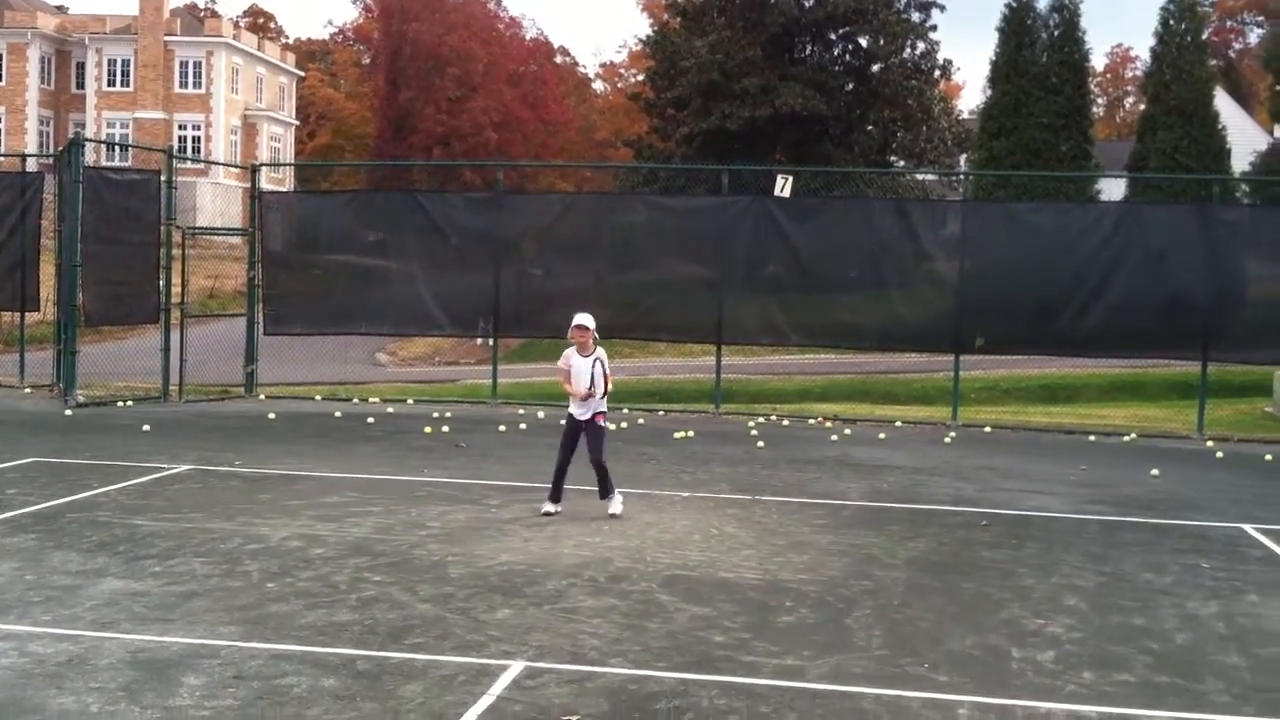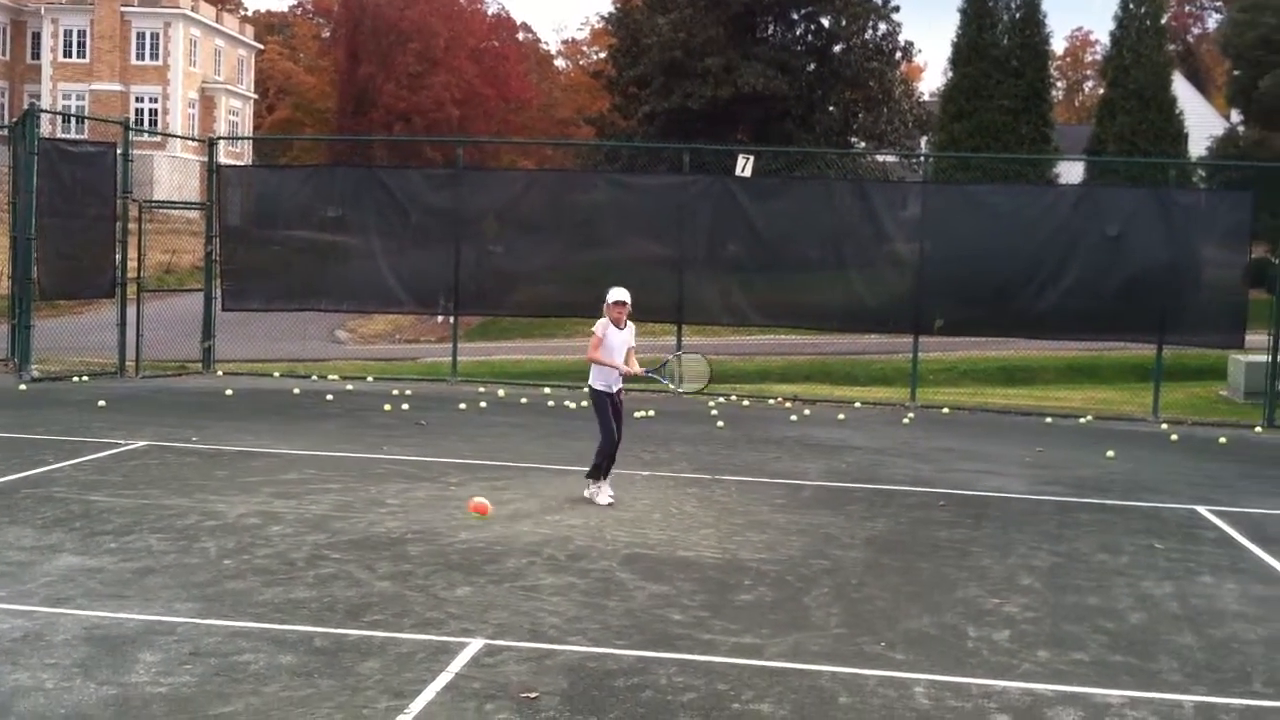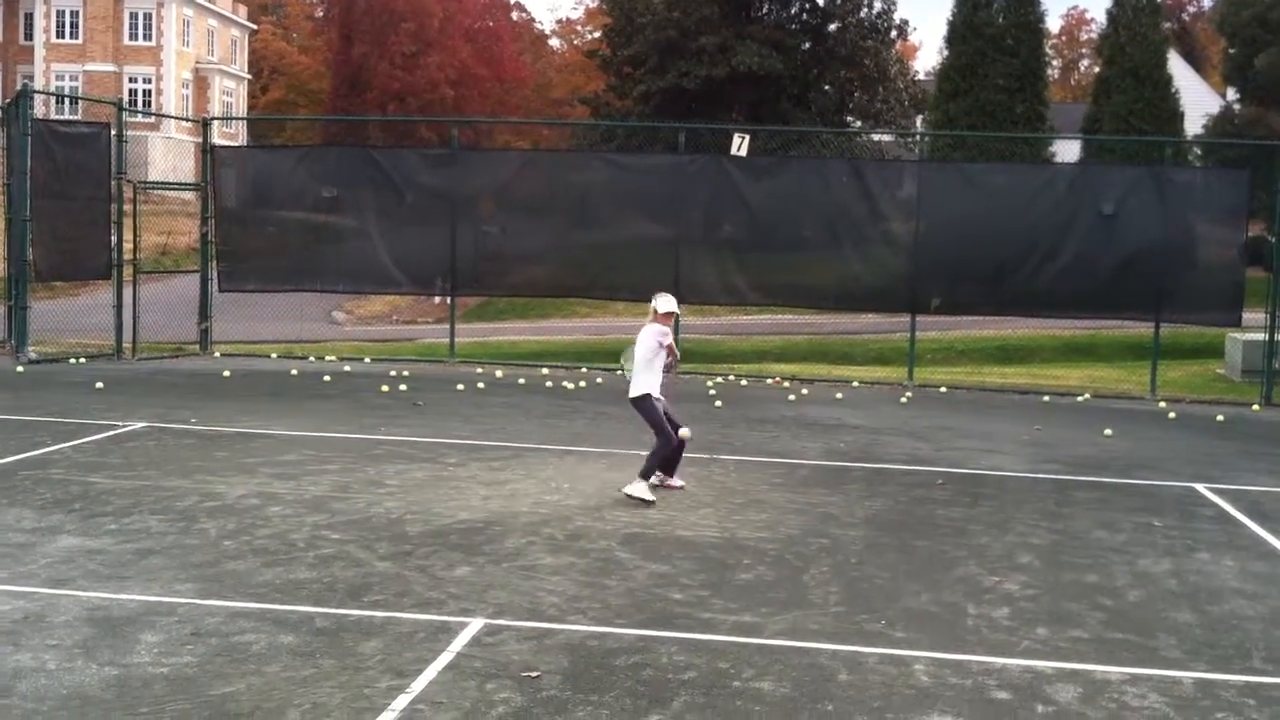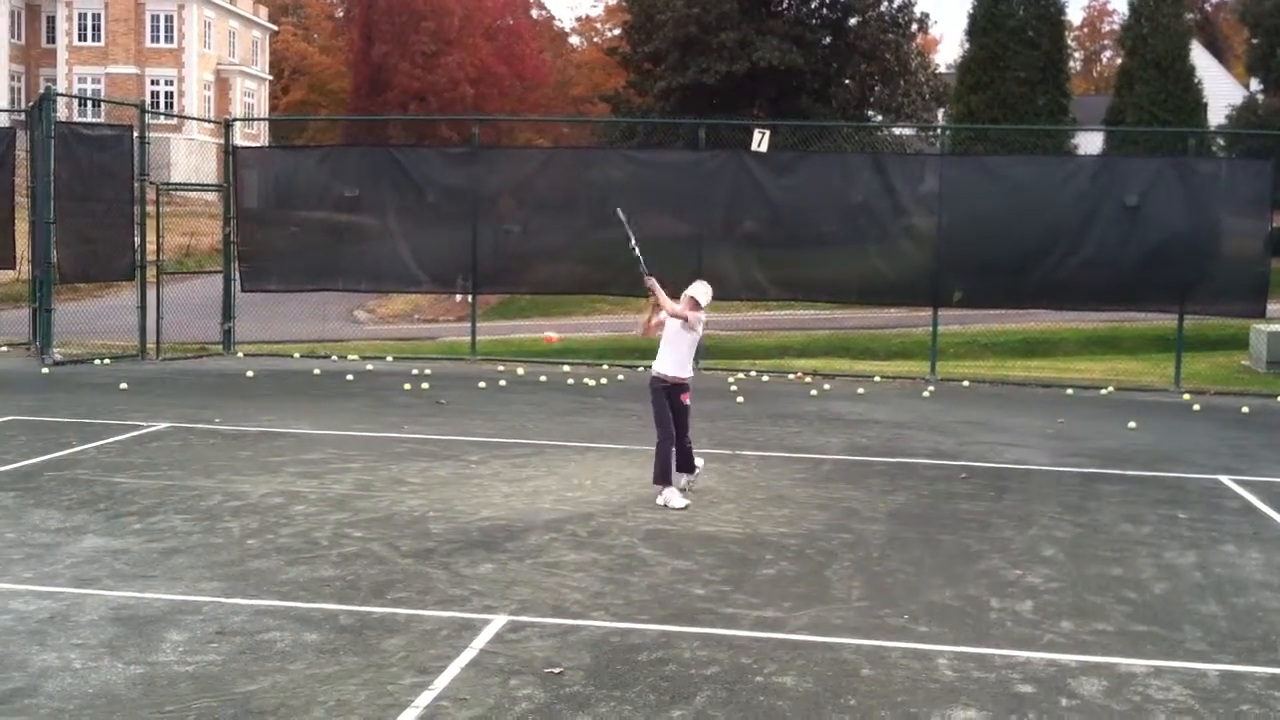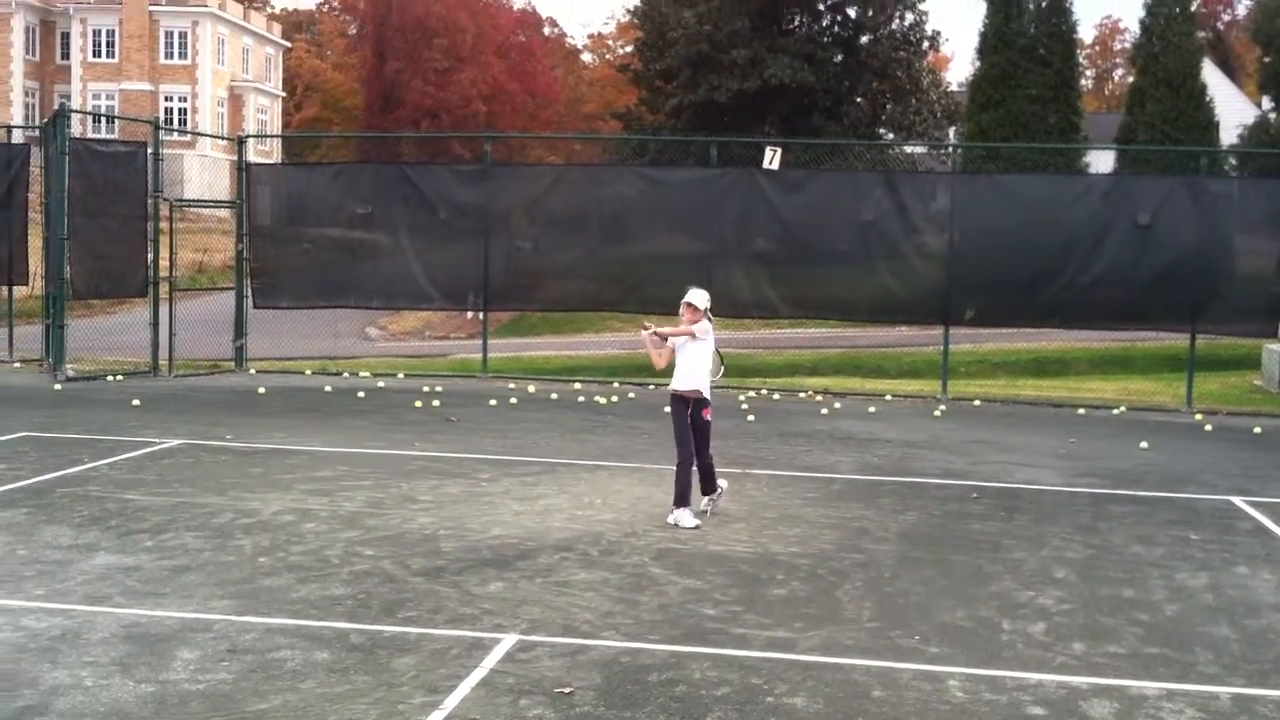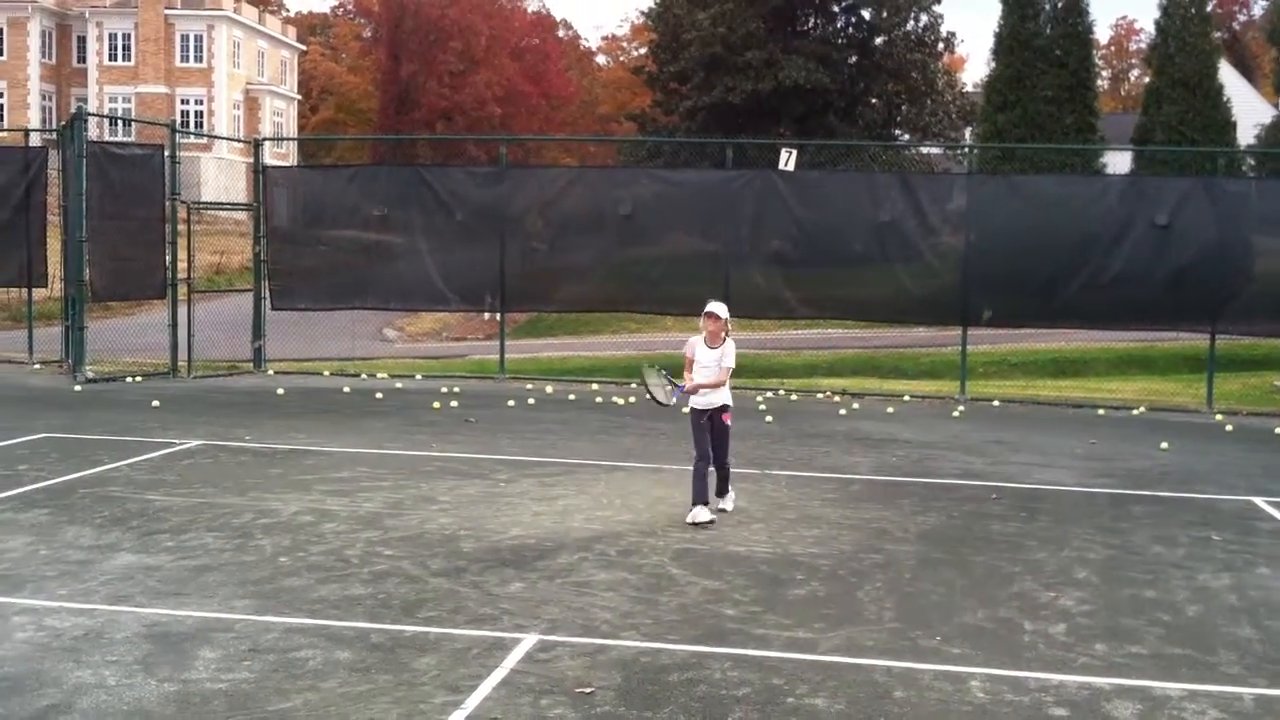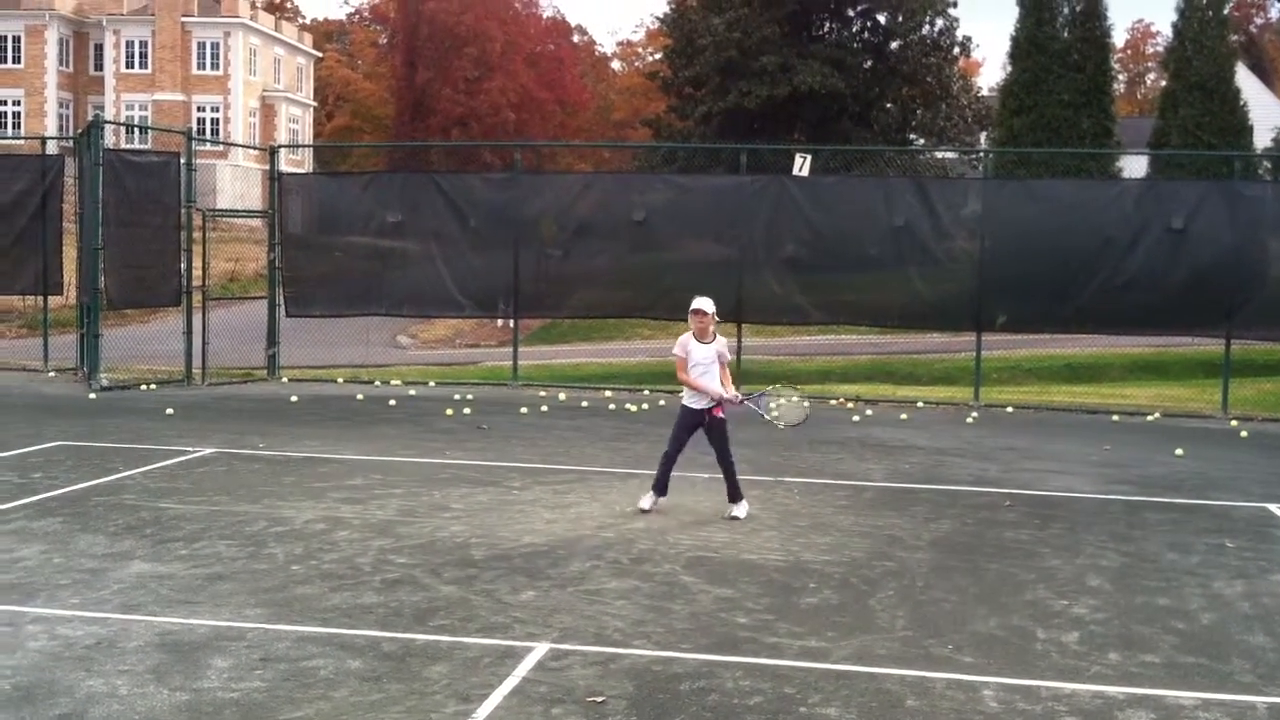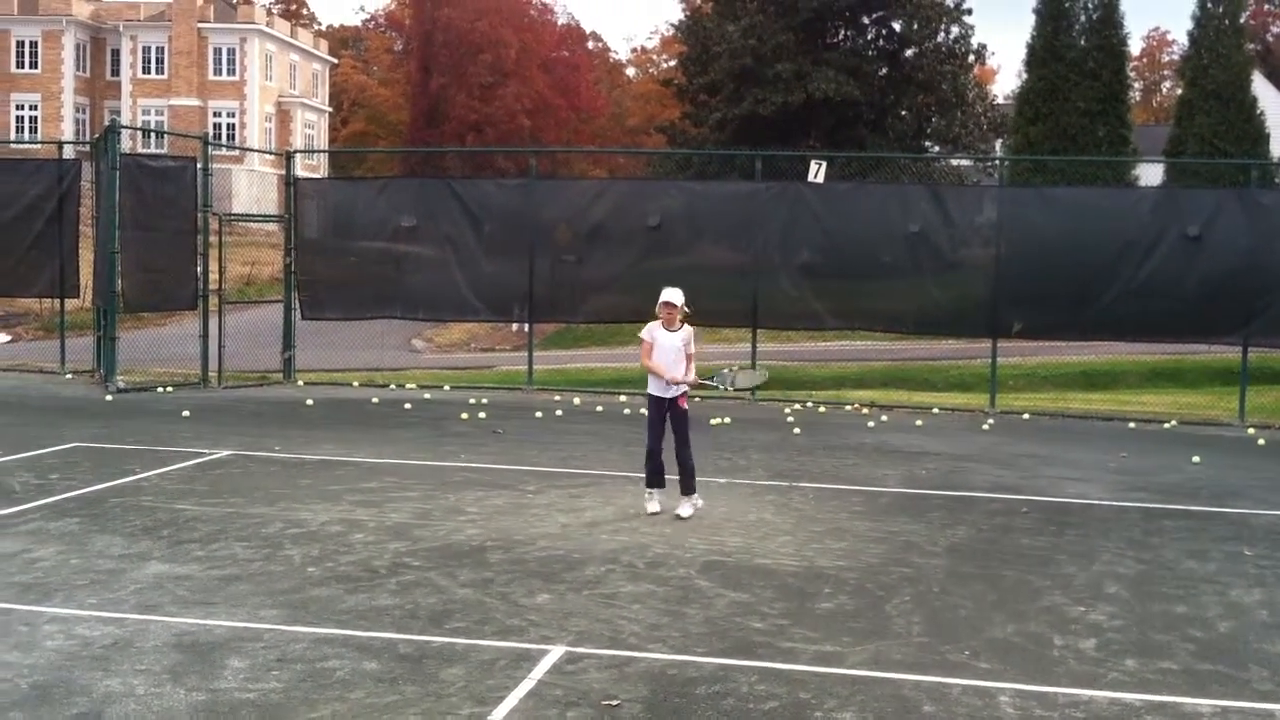
dt=0.4s
person 1, frame 1
left shoulder: (600, 354)
right shoulder: (568, 355)
left elbow: (607, 385)
right elbow: (565, 384)
left wrist: (597, 393)
right wrist: (577, 393)
left hip: (596, 413)
right hip: (575, 412)
left knee: (597, 458)
right knee: (562, 459)
left ankle: (610, 497)
right ankle: (553, 500)
person 1, frame 2
left shoulder: (630, 327)
right shoulder: (602, 325)
left elbow: (629, 357)
right elbow: (591, 355)
left wrist: (635, 368)
right wrist: (617, 366)
left hip: (615, 388)
right hip: (599, 388)
left knee: (616, 438)
right knee: (610, 437)
left ankle: (600, 479)
right ankle: (594, 483)
person 1, frame 3
left shoulder: (649, 330)
right shoulder: (661, 331)
right elbow: (674, 356)
left wrist: (663, 364)
right wrist: (669, 362)
left hip: (651, 394)
right hip: (644, 396)
left knee: (679, 433)
right knee: (667, 440)
left ankle: (664, 474)
right ankle: (639, 483)
person 1, frame 4
left shoulder: (698, 317)
right shoulder: (668, 314)
left elbow: (674, 311)
right elbow: (647, 333)
left wrist: (657, 288)
right wrist: (654, 308)
left hip: (680, 384)
right hip: (660, 380)
left knee: (681, 436)
right knee: (666, 436)
left ankle: (688, 469)
right ankle: (666, 489)
person 1, frame 5
left shoulder: (705, 327)
right shoulder: (675, 337)
left elbow: (672, 330)
right elbow: (659, 364)
left wrist: (657, 330)
right wrist: (648, 338)
left hip: (700, 399)
right hip: (679, 398)
left knee: (703, 454)
right knee: (685, 455)
left ankle: (712, 490)
right ankle: (679, 510)
person 1, frame 6
left shoulder: (728, 345)
right shoulder: (694, 342)
left elbow: (722, 379)
right elbow: (687, 371)
left wrist: (700, 384)
right wrist: (689, 382)
left hip: (720, 406)
right hip: (699, 407)
left knee: (721, 459)
right knee: (703, 456)
left ankle: (723, 494)
right ankle: (699, 507)
person 1, frame 7
left shoulder: (720, 342)
right shoulder: (685, 341)
right elbow: (681, 375)
left wrist: (730, 390)
right wrist: (708, 390)
left hip: (714, 407)
right hip: (690, 406)
left knee: (724, 457)
right knee: (671, 452)
left ankle: (737, 501)
right ankle: (656, 493)
person 1, frame 8
left shoulder: (687, 331)
right shoulder: (652, 328)
left elbow: (690, 361)
right elbow: (645, 361)
left wrist: (690, 375)
right wrist: (664, 374)
left hip: (678, 395)
right hip: (656, 395)
left knee: (683, 447)
right knee: (654, 446)
left ankle: (689, 497)
right ankle: (653, 492)
